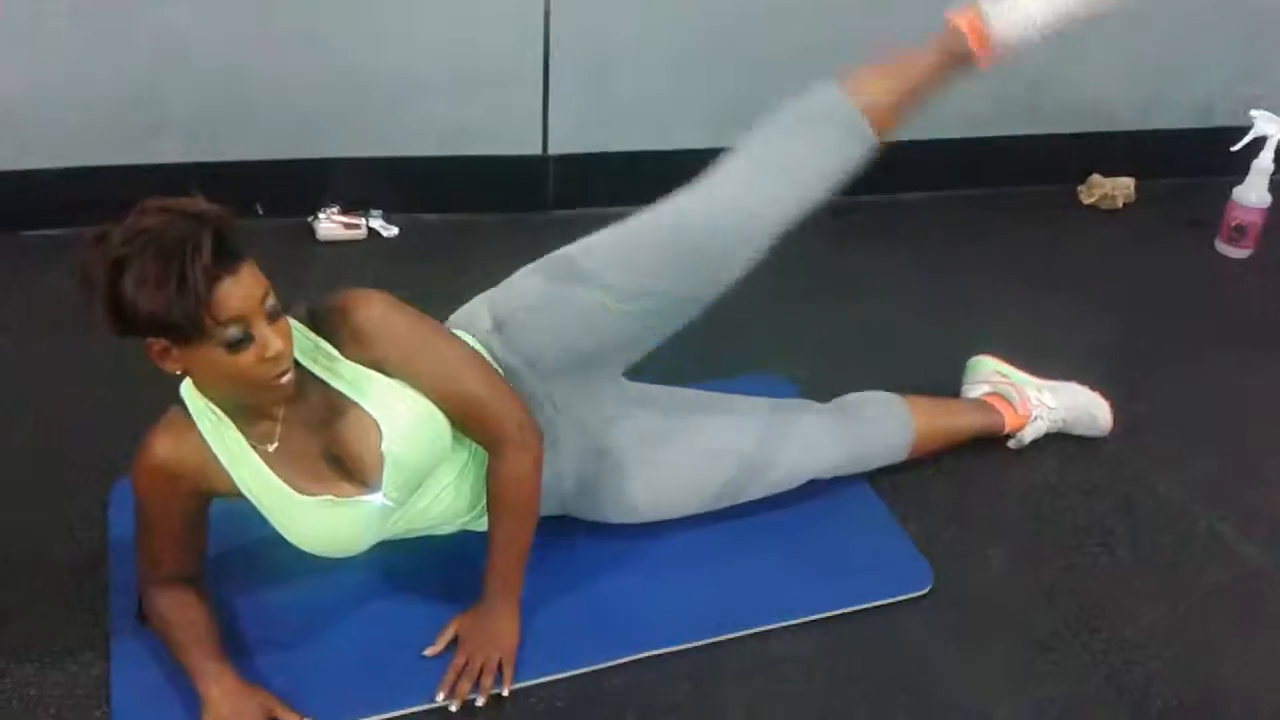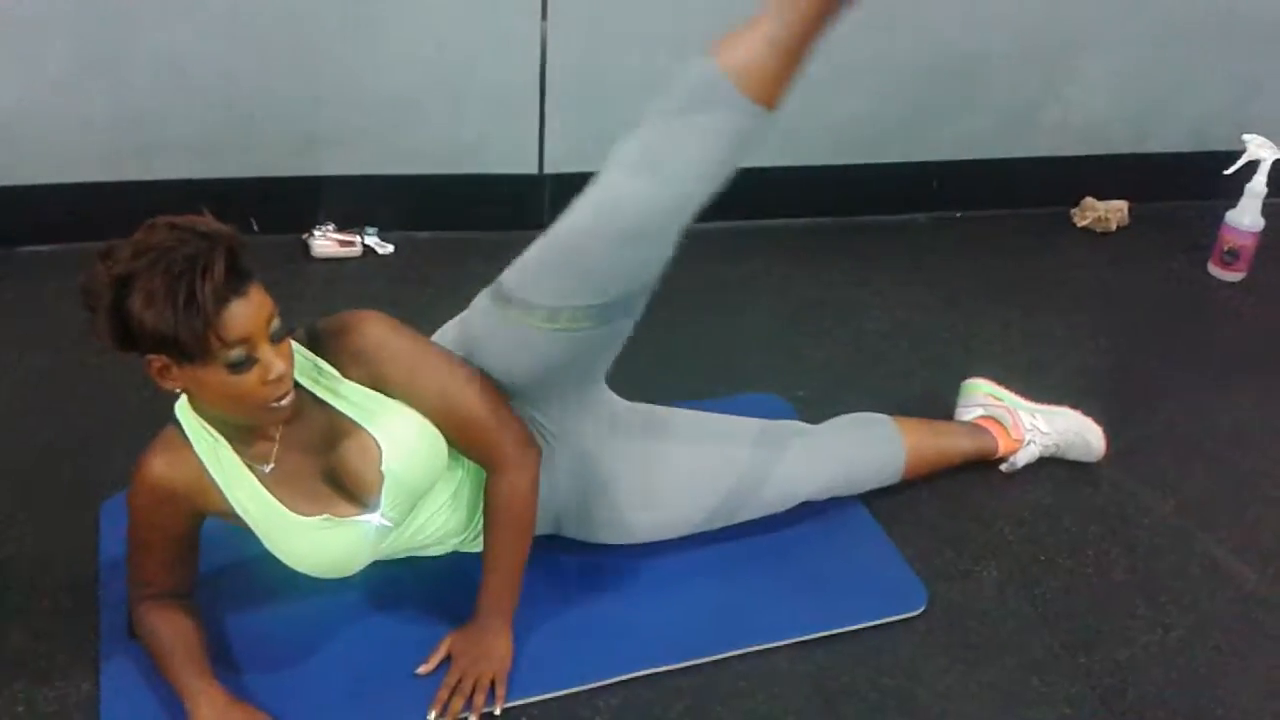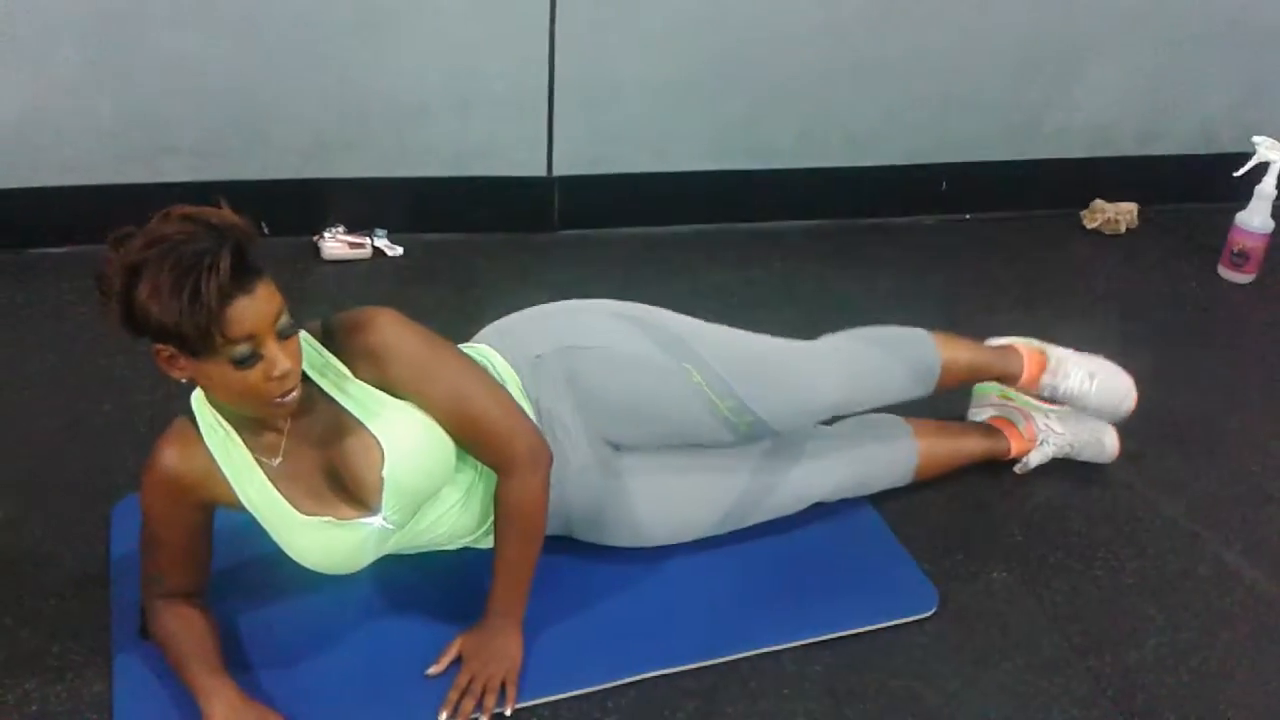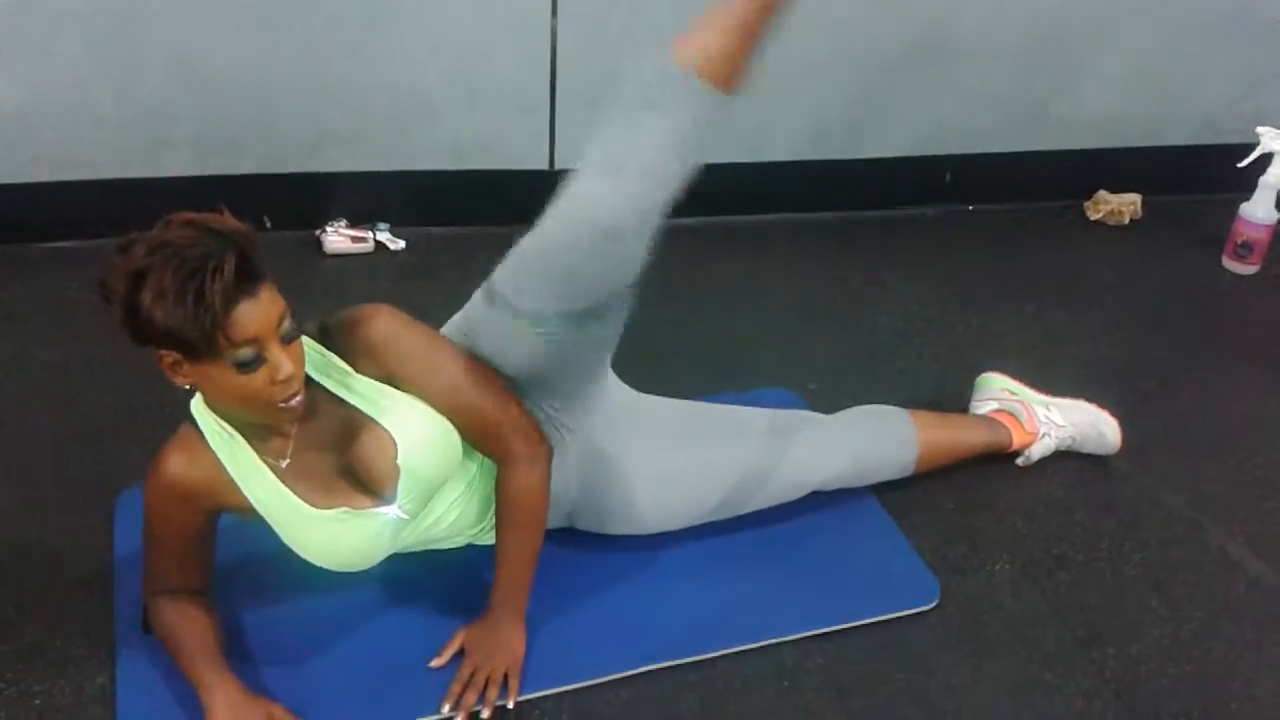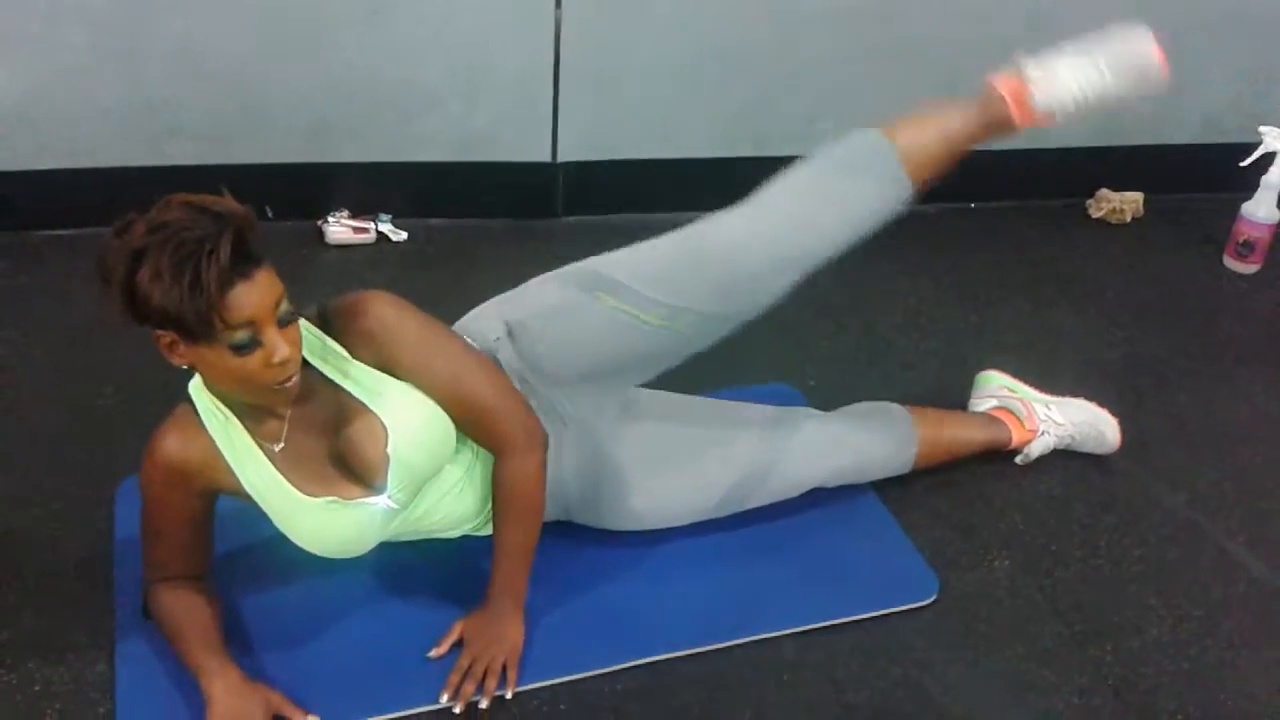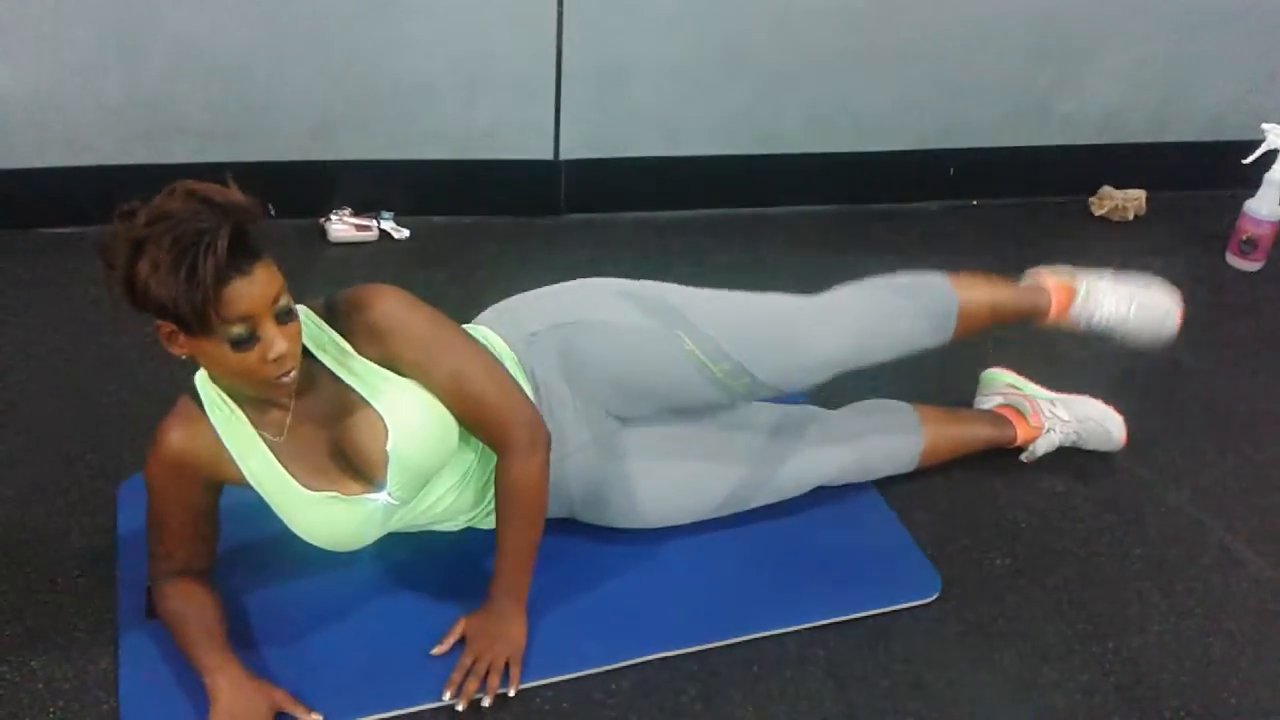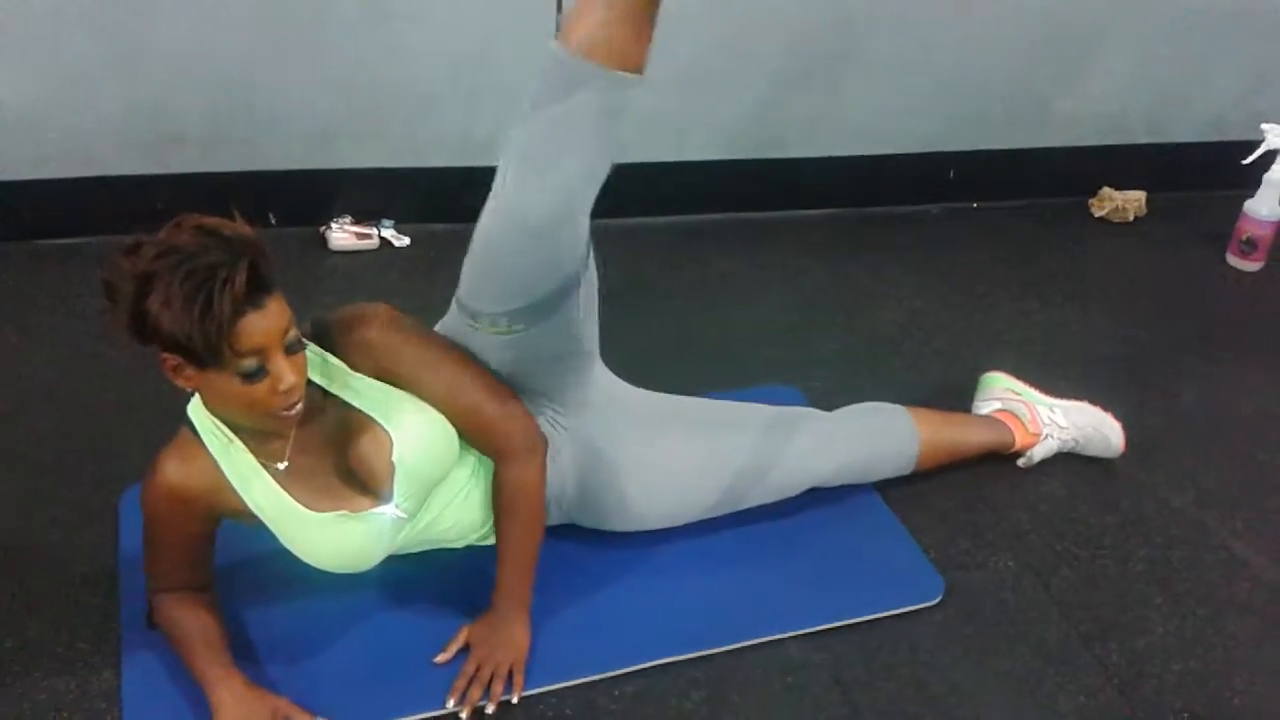
dt=0.7s
person 1, frame 1
left shoulder: (358, 324)
right shoulder: (178, 456)
left elbow: (511, 430)
right elbow: (166, 581)
left wrist: (501, 601)
left hip: (532, 360)
right hip: (563, 472)
left knee: (710, 232)
right knee: (805, 442)
right ankle: (999, 405)
person 1, frame 2
left shoulder: (354, 345)
right shoulder: (173, 476)
left elbow: (511, 455)
right elbow: (158, 598)
left wrist: (495, 621)
left hip: (525, 404)
right hip: (544, 501)
right knee: (793, 467)
right ankle: (990, 432)
person 1, frame 3
left shoulder: (368, 344)
right shoulder: (184, 469)
left elbow: (525, 456)
right elbow: (172, 597)
left wrist: (503, 624)
left hip: (555, 382)
right hip: (574, 504)
left knee: (817, 385)
right knee: (802, 468)
left ankle: (1016, 367)
right ankle: (1003, 431)
person 1, frame 4
left shoulder: (368, 341)
right shoulder: (189, 475)
left elbow: (523, 452)
right elbow: (173, 595)
left wrist: (507, 617)
left hip: (542, 407)
right hip: (533, 485)
right knee: (805, 457)
right ankle: (1004, 422)
person 1, frame 5
left shoulder: (364, 326)
right shoulder: (185, 455)
left elbow: (518, 437)
right elbow: (173, 583)
left wrist: (505, 608)
left hip: (545, 378)
right hip: (573, 488)
left knee: (740, 261)
right knee: (807, 451)
left ankle: (1007, 101)
right ankle: (1009, 421)
person 1, frame 6
left shoulder: (368, 319)
right shoulder: (190, 448)
left elbow: (521, 434)
right elbow: (178, 575)
left wrist: (508, 602)
left hip: (562, 366)
right hip: (568, 488)
left knee: (821, 341)
right knee: (815, 447)
left ankle: (1048, 296)
right ankle: (1007, 420)
person 1, frame 7
left shoulder: (364, 345)
right shoulder: (188, 479)
left elbow: (519, 446)
right elbow: (175, 593)
left wrist: (511, 611)
left hip: (538, 399)
right hip: (561, 492)
right ankle: (1008, 426)
